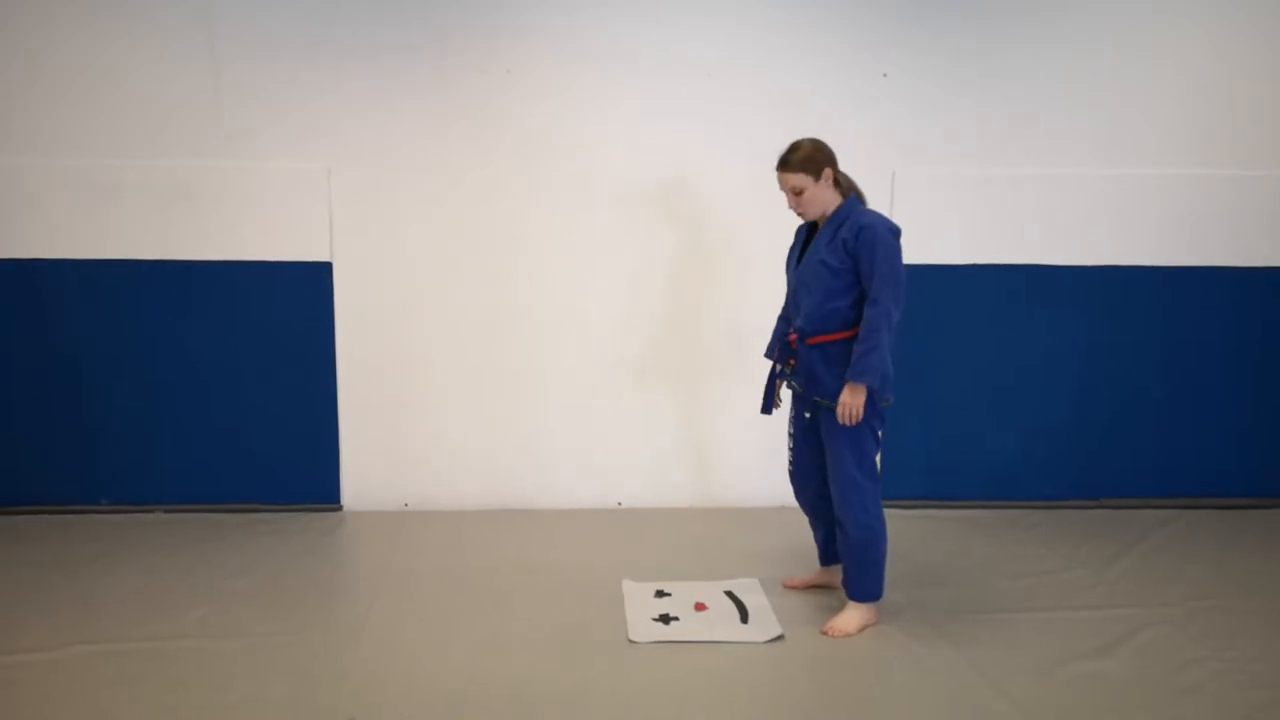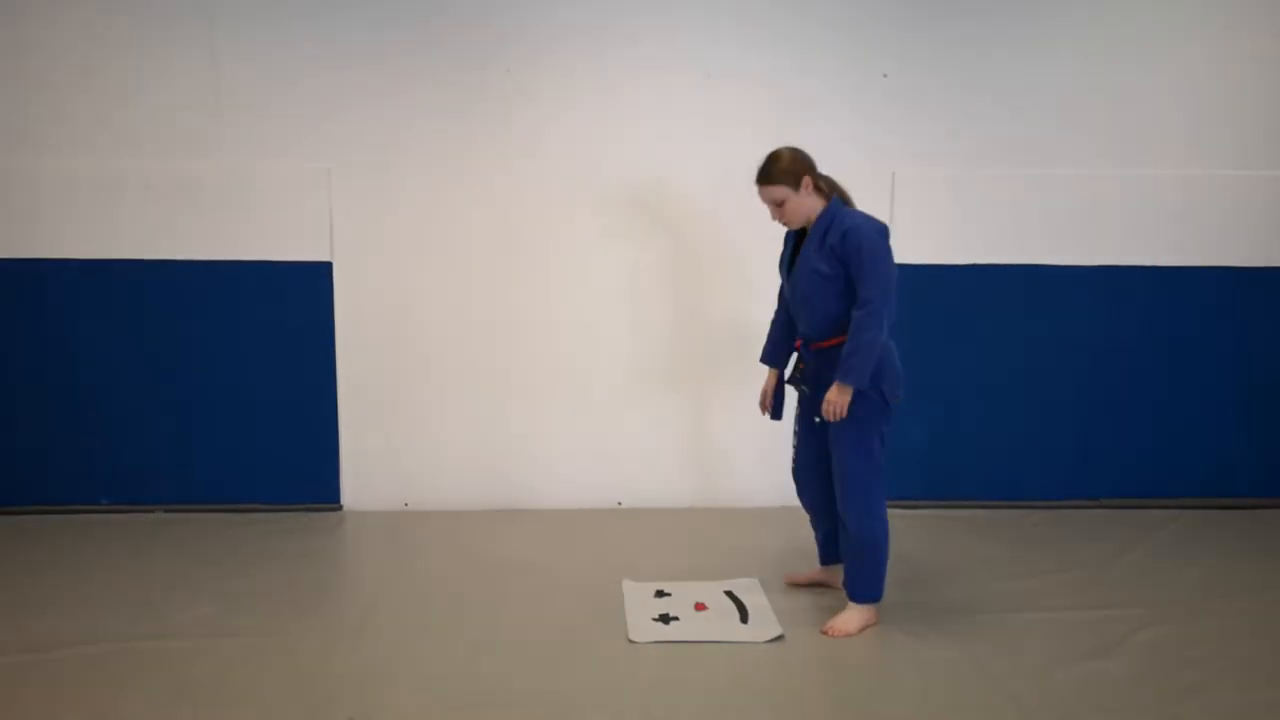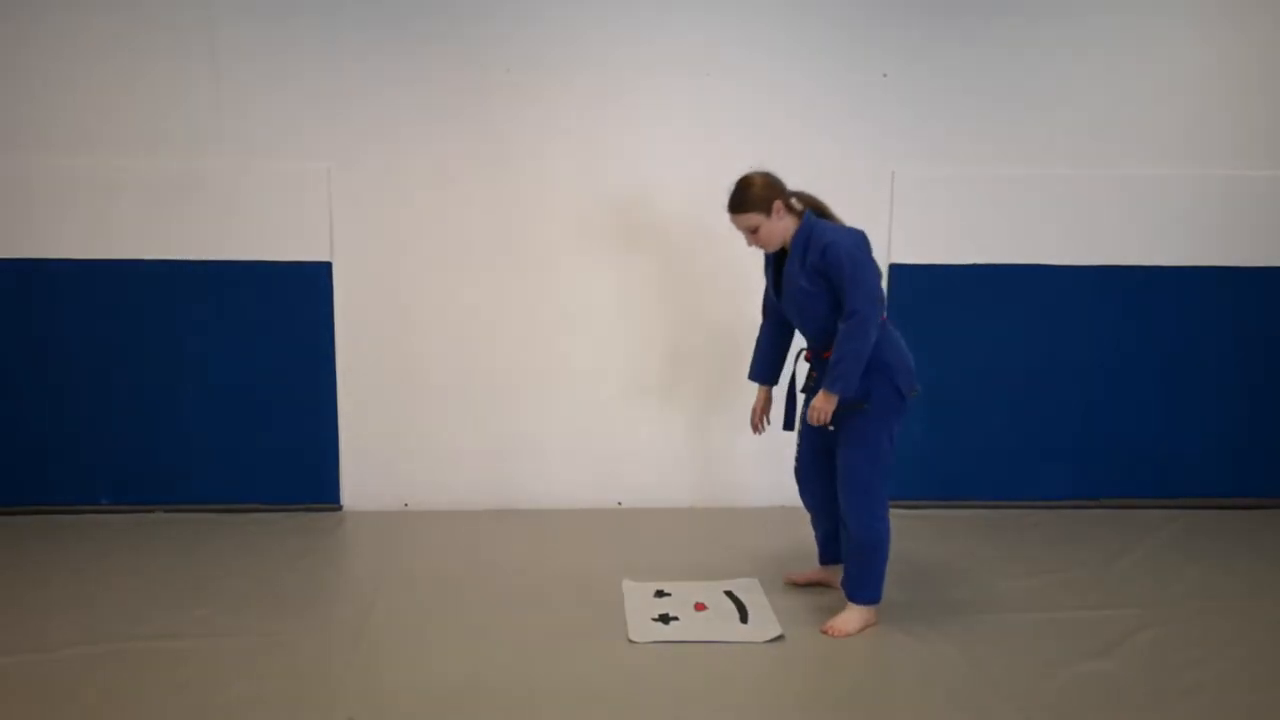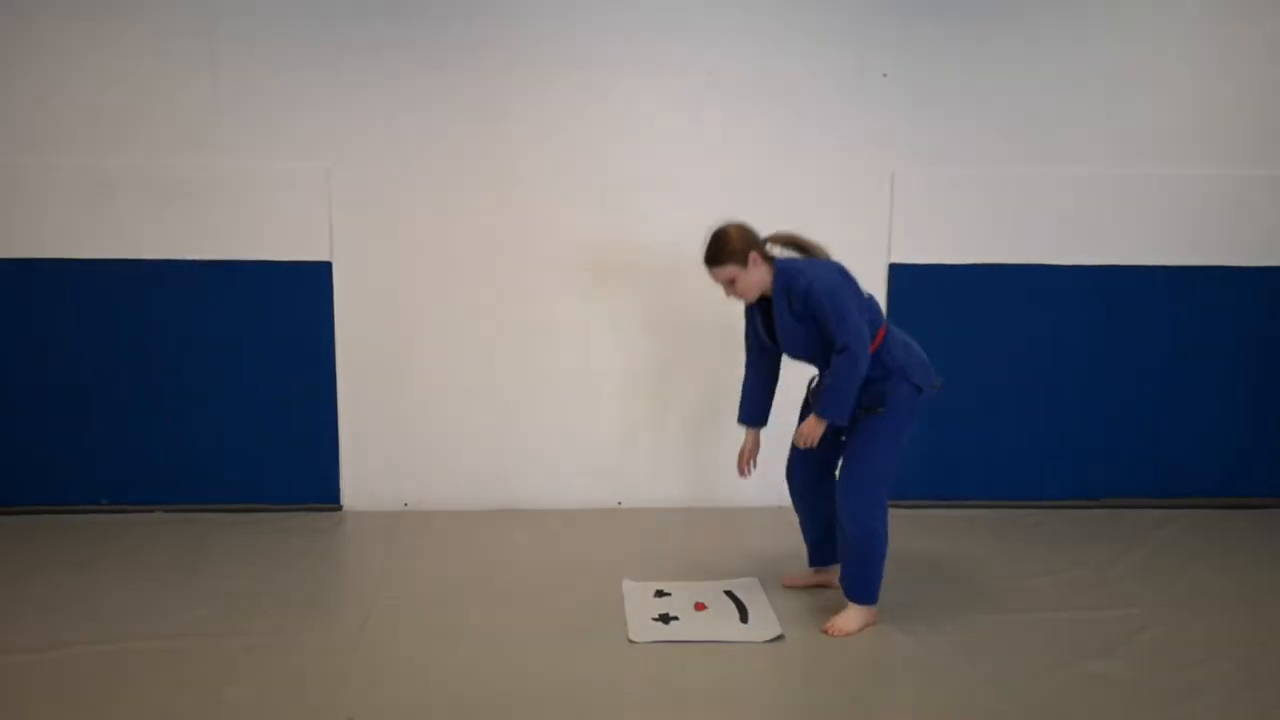
dt=0.1s
person 1, frame 1
left shoulder: (871, 230)
right shoulder: (810, 233)
left elbow: (882, 311)
left wrist: (858, 384)
right wrist: (780, 364)
left hip: (852, 376)
right hip: (810, 376)
left knee: (851, 487)
right knee: (808, 478)
left ankle: (864, 602)
right ankle: (834, 567)
person 1, frame 2
left shoulder: (858, 232)
right shoulder: (797, 239)
left elbow: (873, 311)
right elbow: (788, 310)
left wrist: (846, 382)
right wrist: (775, 368)
left hip: (858, 378)
right hip: (817, 373)
left knee: (857, 486)
right knee: (810, 475)
left ankle: (864, 601)
right ankle: (834, 566)
person 1, frame 3
left shoulder: (837, 244)
right shoulder: (778, 257)
left elbow: (863, 319)
right elbow: (774, 325)
left wrist: (832, 390)
right wrist: (764, 387)
left hip: (876, 379)
right hip: (832, 372)
left knee: (859, 485)
right knee: (812, 472)
left ankle: (864, 601)
right ankle: (834, 565)
person 1, frame 4
left shoulder: (815, 282)
right shoulder: (761, 302)
left elbow: (852, 352)
right elbow: (761, 367)
left wrist: (820, 417)
right wrist: (752, 433)
left hip: (892, 380)
right hip: (839, 391)
left knee: (858, 488)
right knee: (803, 470)
left ankle: (863, 602)
right ankle: (827, 566)
